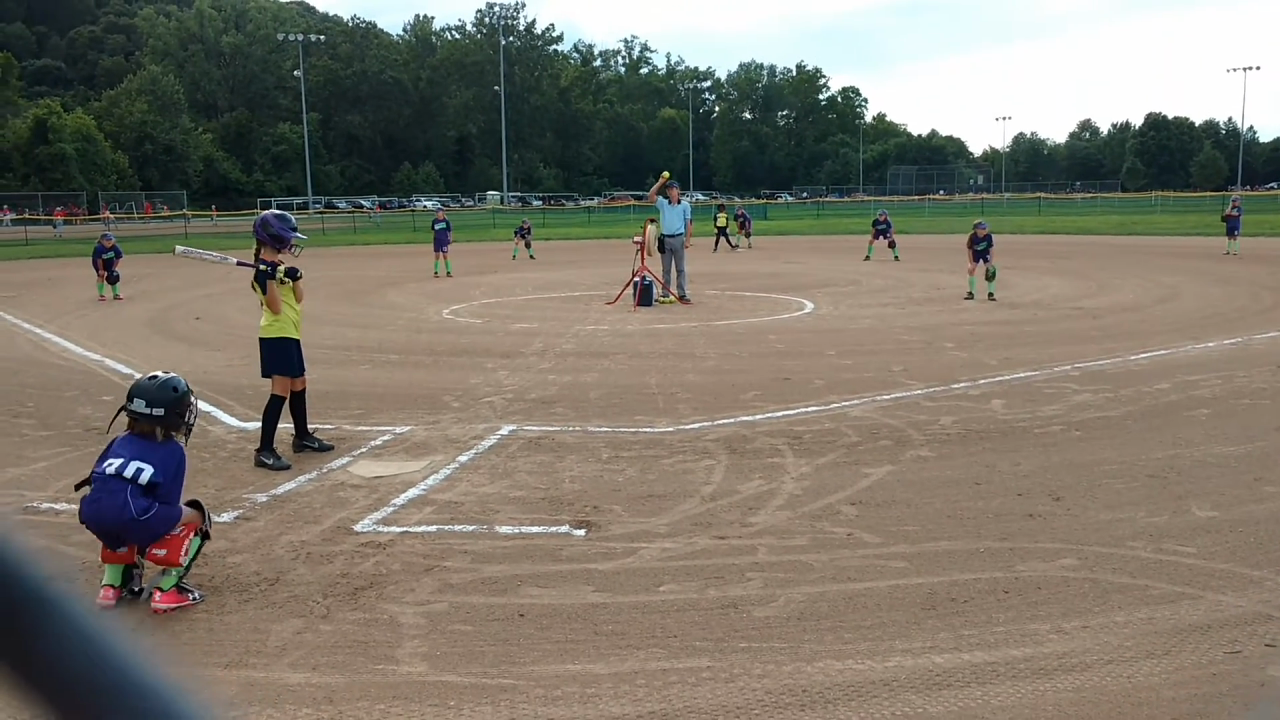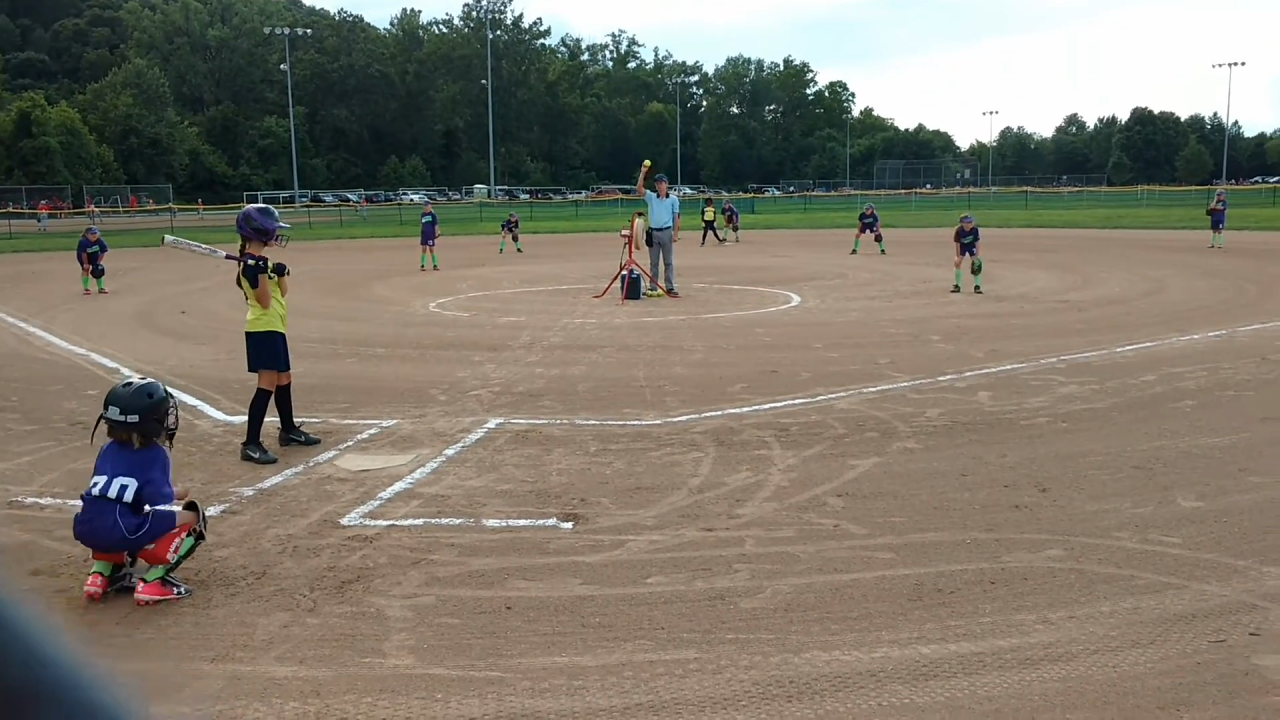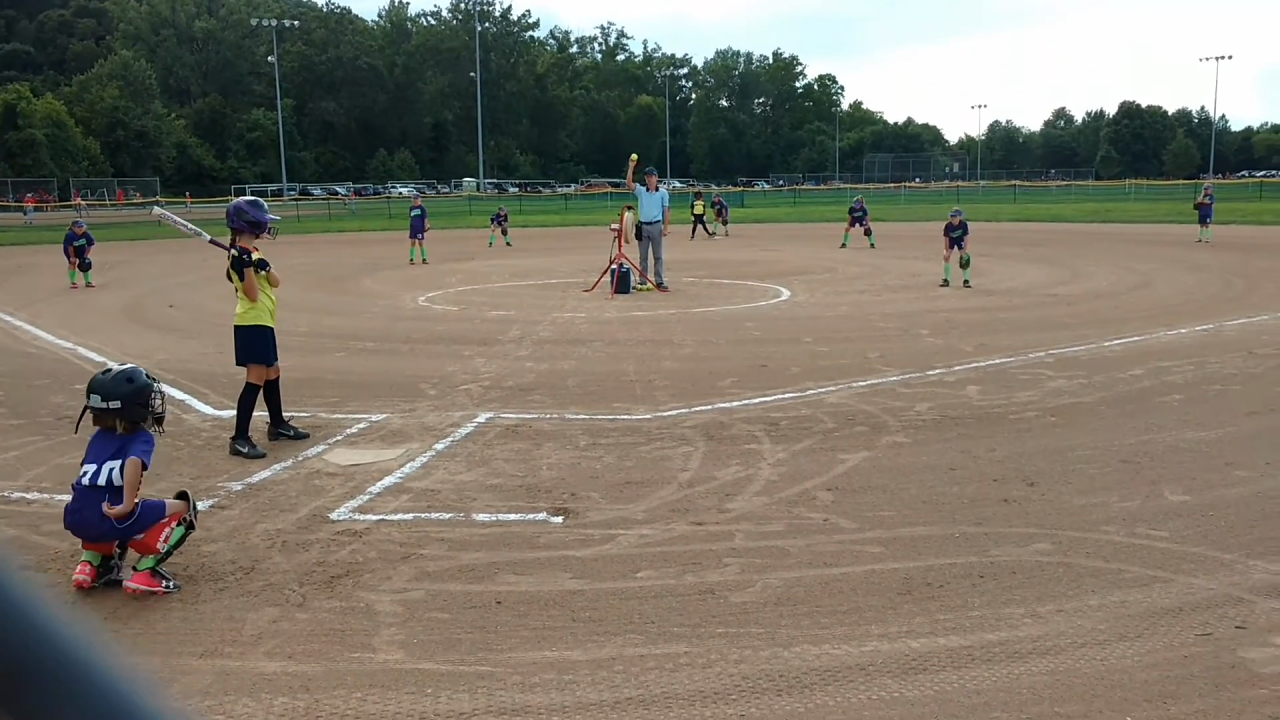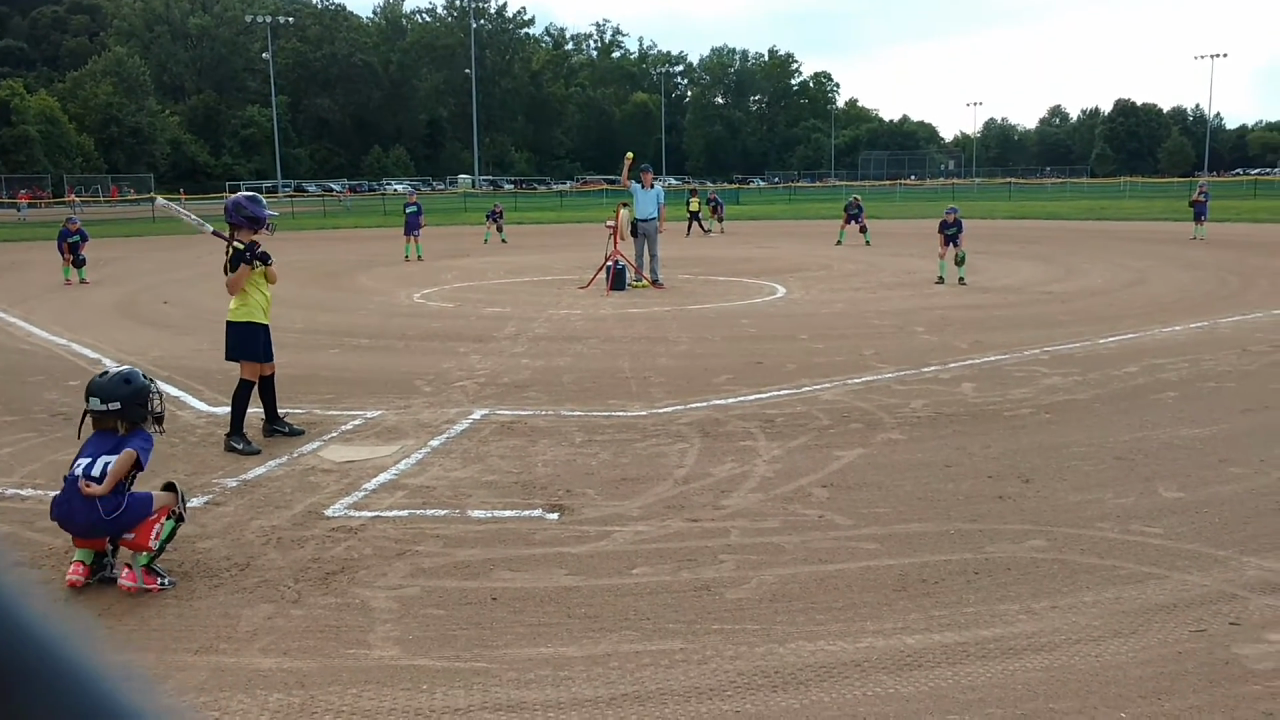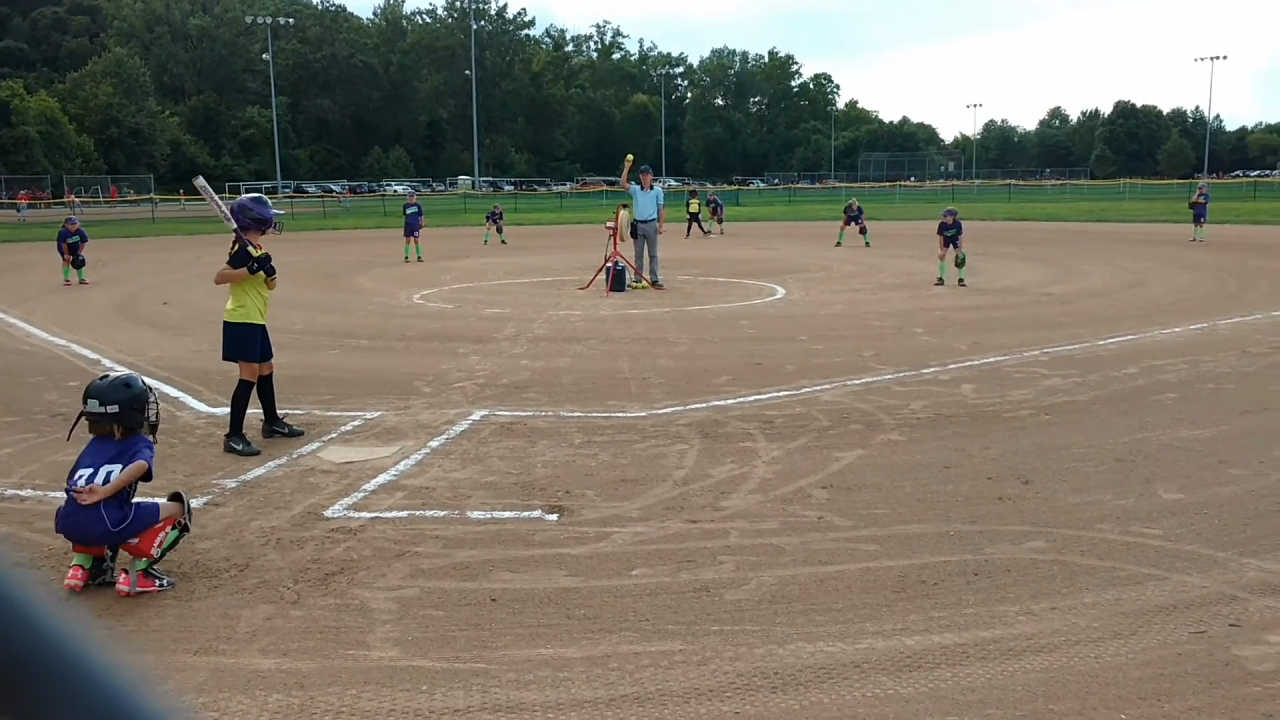
dt=0.2s
person 1, frame 1
left shoulder: (279, 265)
right shoulder: (263, 269)
left elbow: (298, 298)
right elbow: (275, 308)
left wrist: (296, 277)
right wrist: (271, 278)
left hip: (289, 334)
right hip: (276, 335)
left knee: (298, 385)
right knee: (281, 390)
left ankle: (302, 436)
right ankle: (264, 451)
person 1, frame 2
left shoulder: (262, 260)
right shoulder: (250, 264)
left elbow: (282, 292)
right elbow: (265, 302)
left wrist: (281, 274)
right wrist: (262, 273)
left hip: (274, 328)
right hip: (263, 329)
left knee: (283, 379)
right knee: (267, 384)
left ankle: (288, 430)
right ankle: (251, 444)
person 1, frame 3
left shoulder: (253, 252)
right shoulder: (239, 256)
left elbow: (275, 283)
right elbow: (253, 295)
left wrist: (265, 267)
right wrist: (248, 267)
left hip: (263, 322)
right hip: (252, 323)
left knee: (272, 373)
right knee: (256, 378)
left ankle: (277, 425)
right ankle: (239, 439)
person 1, frame 4
left shoulder: (252, 247)
right shoulder: (238, 250)
left elbow: (272, 279)
right elbow: (232, 288)
left wrist: (265, 260)
right wrist: (245, 262)
left hip: (258, 319)
right hip: (245, 320)
left knee: (267, 369)
right knee: (250, 375)
left ankle: (272, 421)
right ankle: (234, 436)
person 1, frame 5
left shoulder: (257, 249)
right shoulder: (244, 249)
left elbow: (271, 285)
right elbow: (219, 278)
left wrist: (268, 270)
right wrist: (251, 269)
left hip: (256, 320)
right hip: (242, 320)
left knee: (266, 370)
right knee: (249, 375)
left ankle: (272, 422)
right ankle: (234, 436)
person 2, frame 1
left shoulder: (122, 440)
right shoulder: (173, 450)
right elbow: (167, 501)
right wrist: (152, 526)
left hip: (93, 512)
right hip: (128, 512)
right knee: (195, 518)
left ankle: (112, 586)
right ankle: (167, 590)
person 2, frame 2
left shoulder: (108, 449)
right shoulder: (156, 454)
right elbow: (158, 498)
right wrist: (176, 494)
left hip: (86, 530)
right hip: (121, 532)
right knee: (193, 517)
left ankle: (100, 575)
right ankle: (154, 581)
person 2, frame 3
left shoulder: (98, 437)
right shoulder: (142, 437)
left elbow: (92, 484)
right elbow: (133, 462)
right wrist: (128, 504)
left hip: (76, 520)
right hip: (111, 520)
right knee: (184, 507)
left ankle: (91, 564)
right ankle: (145, 571)
person 2, frame 4
left shoulder: (97, 436)
right shoulder: (142, 437)
left elbow: (78, 476)
right elbow: (127, 456)
right wrist: (104, 488)
left hip: (65, 513)
right hip: (101, 514)
right knee: (172, 499)
left ankle: (84, 563)
right ankle: (139, 568)
person 2, frame 5
left shoulder: (93, 444)
right shoulder: (140, 444)
left elbow: (74, 483)
right elbow: (140, 465)
right wrist: (106, 491)
left hip: (69, 524)
right hip: (105, 527)
right knee: (178, 508)
left ankle: (82, 566)
right ankle: (137, 573)
